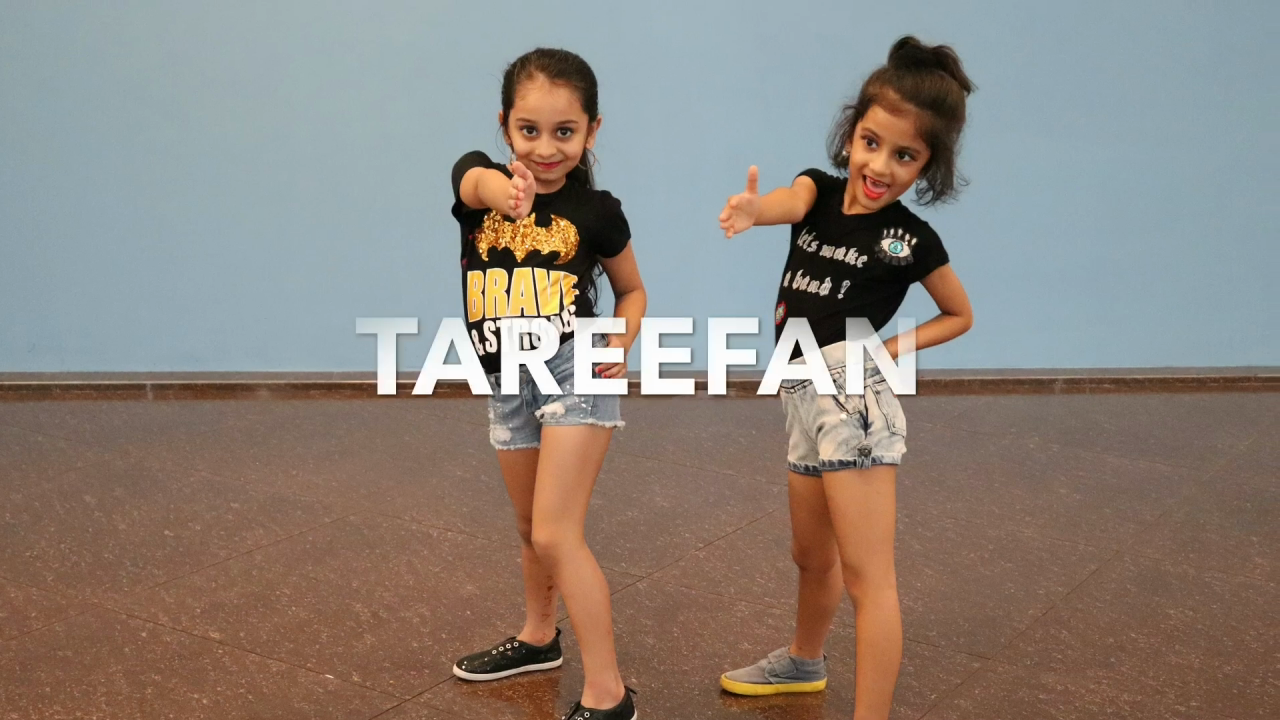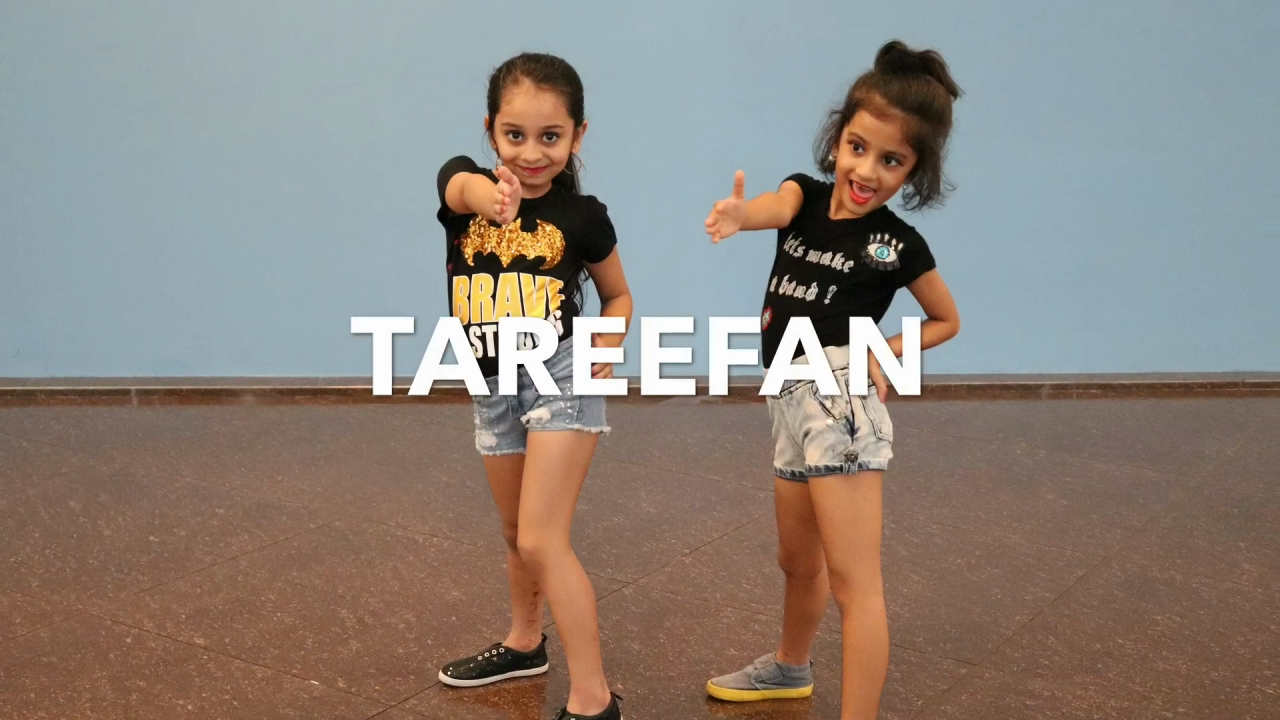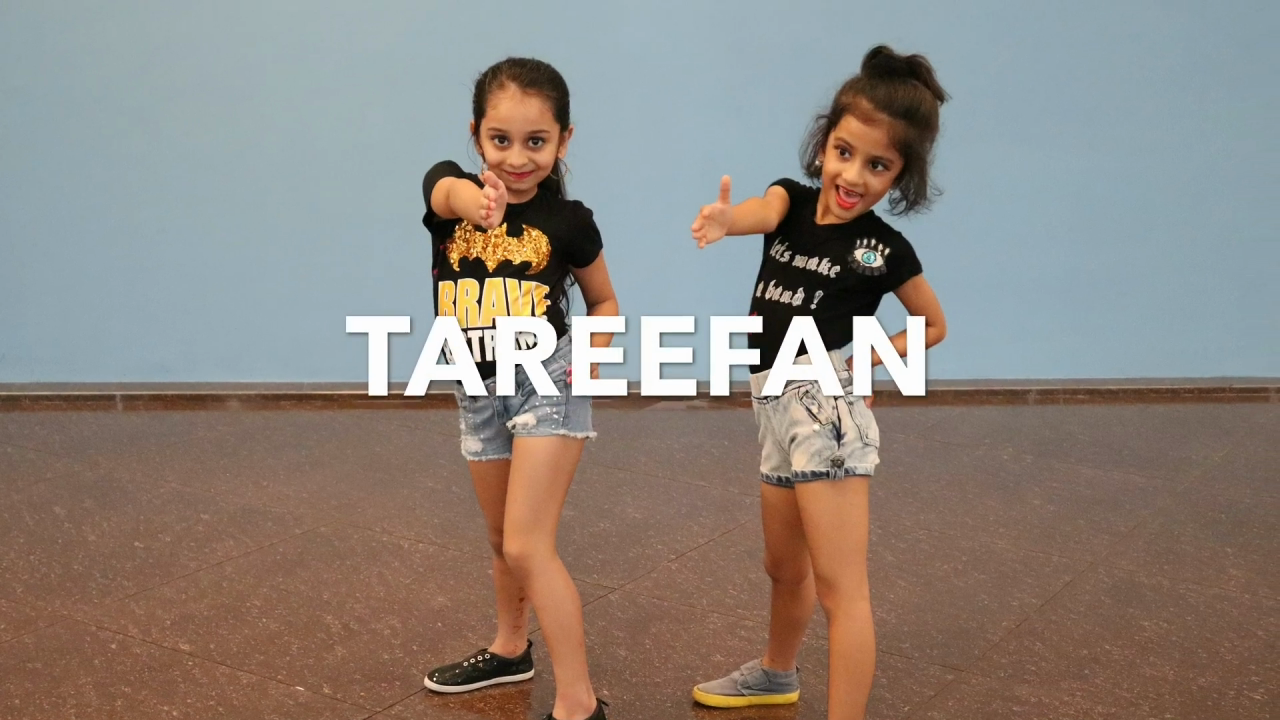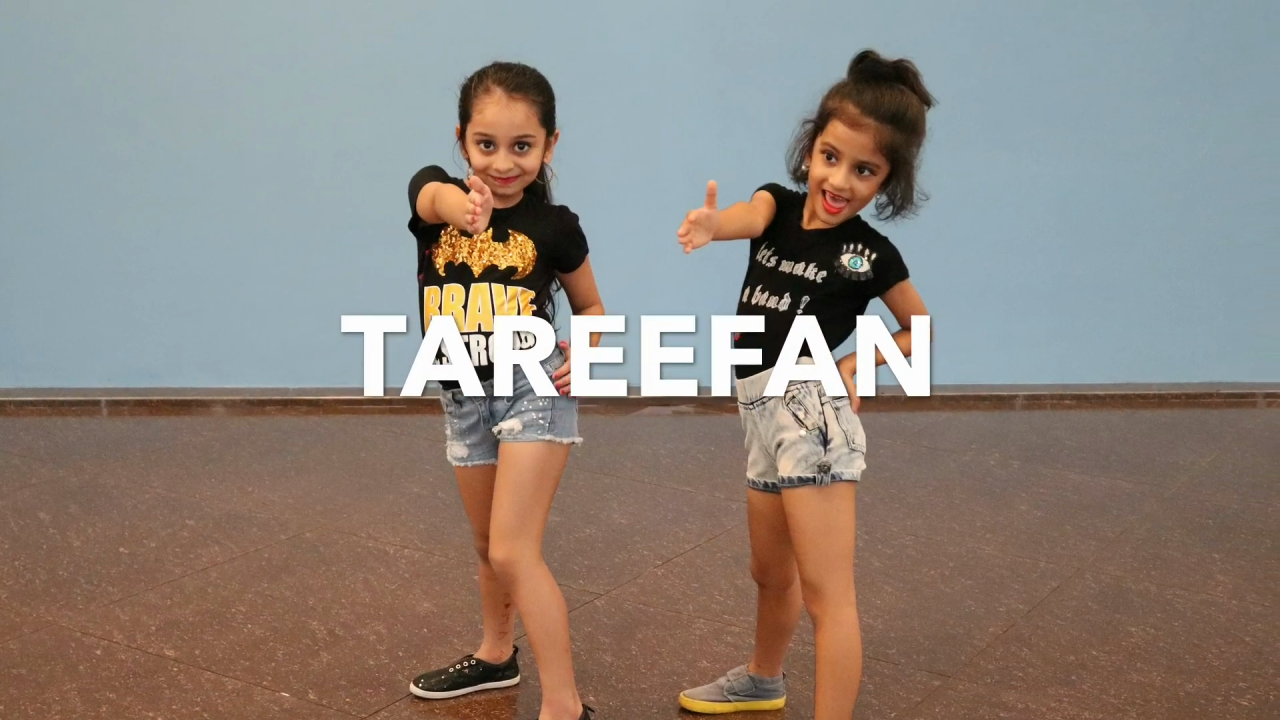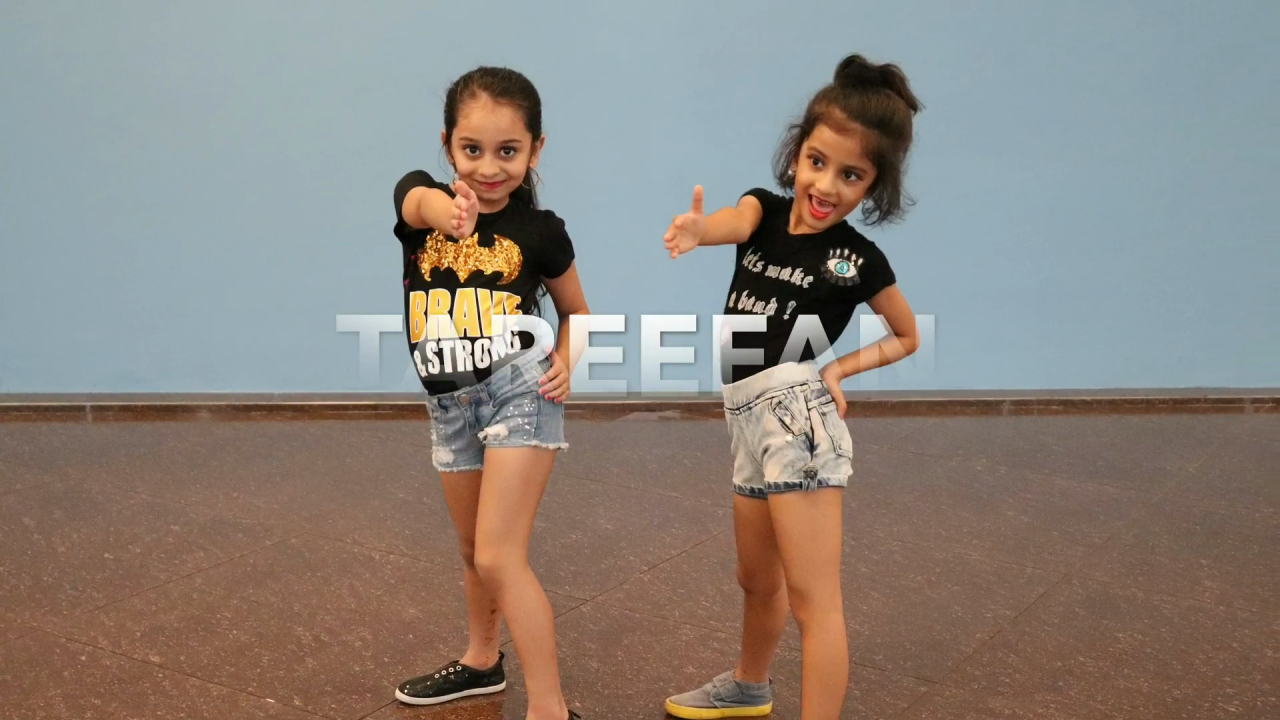
dt=0.4s
person 1, frame 1
left shoulder: (912, 239)
right shoulder: (818, 189)
left elbow: (960, 315)
right elbow: (789, 201)
left wrist: (890, 350)
right wrist: (753, 208)
left hip: (849, 392)
right hip: (804, 394)
left knee: (867, 577)
right knee: (812, 555)
right ankle: (802, 662)
person 1, frame 2
left shoulder: (899, 244)
right shoulder: (806, 193)
left elbow: (946, 321)
right elbow: (776, 206)
left wrist: (879, 354)
right wrist: (739, 213)
left hip: (838, 397)
right hip: (790, 399)
left knee: (853, 582)
right knee: (798, 560)
person 1, frame 3
left shoulder: (886, 250)
right shoulder: (792, 198)
left elbow: (934, 325)
right elbow: (762, 212)
left wrist: (865, 359)
right wrist: (725, 218)
left hip: (823, 401)
right hip: (776, 404)
left knee: (840, 588)
right knee: (785, 566)
person 1, frame 4
left shoulder: (872, 254)
right shoulder: (779, 203)
left elbow: (919, 331)
right elbow: (748, 216)
left wrist: (853, 364)
right wrist: (711, 223)
left hip: (810, 406)
right hip: (762, 409)
left knee: (826, 593)
right knee: (771, 571)
person 1, frame 5
left shoulder: (859, 260)
right shoulder: (765, 209)
left elbow: (907, 336)
right elbow: (733, 222)
left wrist: (838, 368)
right wrist: (697, 228)
left hip: (796, 411)
right hip: (749, 414)
left knee: (812, 598)
right knee: (757, 577)
person 2, frame 1
left shoulder: (596, 210)
right shoulder: (480, 179)
left elbow: (632, 290)
right elbow: (478, 184)
left wrist: (621, 342)
right wrist: (506, 192)
left hip: (574, 369)
right hip: (507, 383)
left knee: (556, 535)
right knee: (531, 528)
right ankle: (538, 637)
person 2, frame 2
left shoulder: (583, 214)
right shoulder: (465, 182)
left elbow: (617, 295)
right elbow: (465, 189)
left wrist: (608, 348)
right wrist: (493, 198)
left hip: (560, 375)
right hip: (492, 387)
left knee: (542, 540)
right knee: (516, 533)
right ankle: (524, 642)
person 2, frame 3
left shoulder: (568, 220)
right shoulder: (450, 186)
left elbow: (603, 301)
right elbow: (450, 195)
left wrist: (592, 354)
right wrist: (477, 203)
left hip: (546, 381)
right hip: (477, 392)
left knee: (528, 546)
right knee: (502, 540)
right ankle: (509, 648)
person 2, frame 4
left shoulder: (554, 225)
right shoulder: (435, 191)
left elbow: (590, 305)
right elbow: (437, 198)
left wrist: (579, 358)
right wrist: (464, 207)
left hip: (532, 387)
right hip: (463, 398)
left knee: (514, 552)
right knee: (487, 545)
right ankle: (495, 654)
person 2, frame 5
left shoulder: (540, 230)
right shoulder: (421, 195)
left elbow: (576, 311)
right elbow: (422, 205)
left wrist: (565, 363)
right wrist: (449, 213)
left hip: (518, 392)
right hip: (449, 403)
left knee: (499, 557)
right knee: (474, 551)
right ankle: (481, 660)
